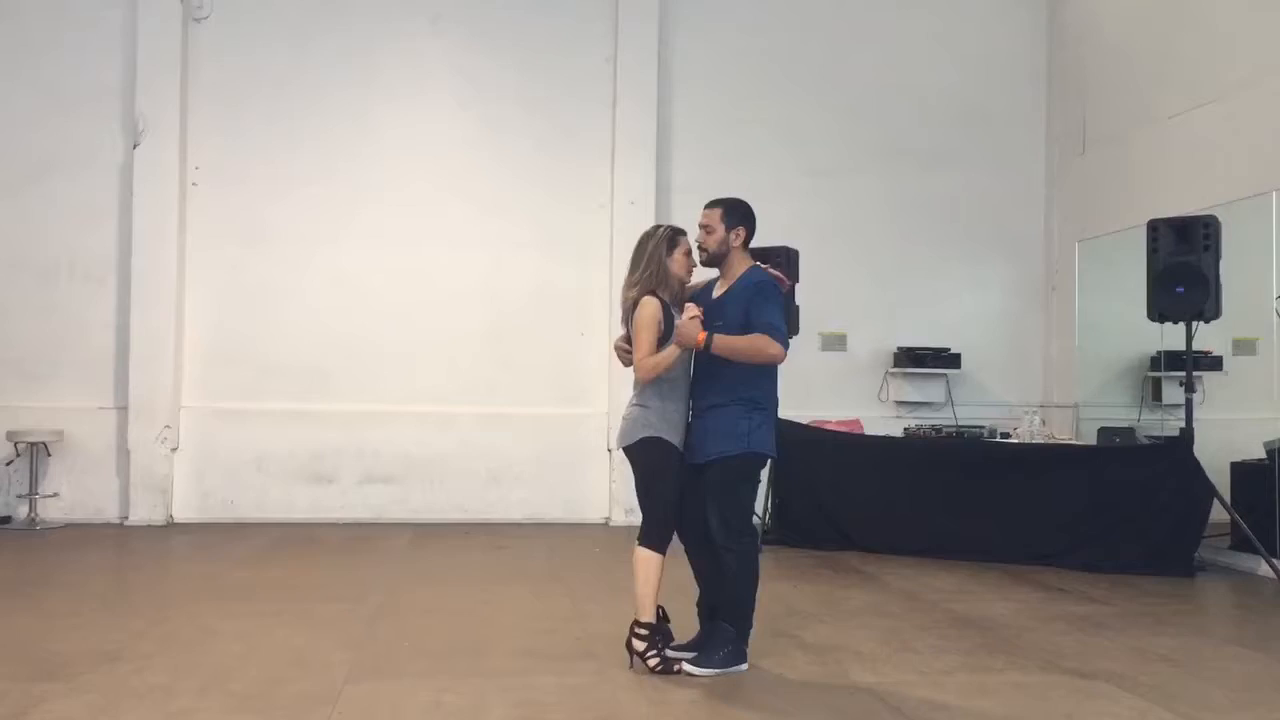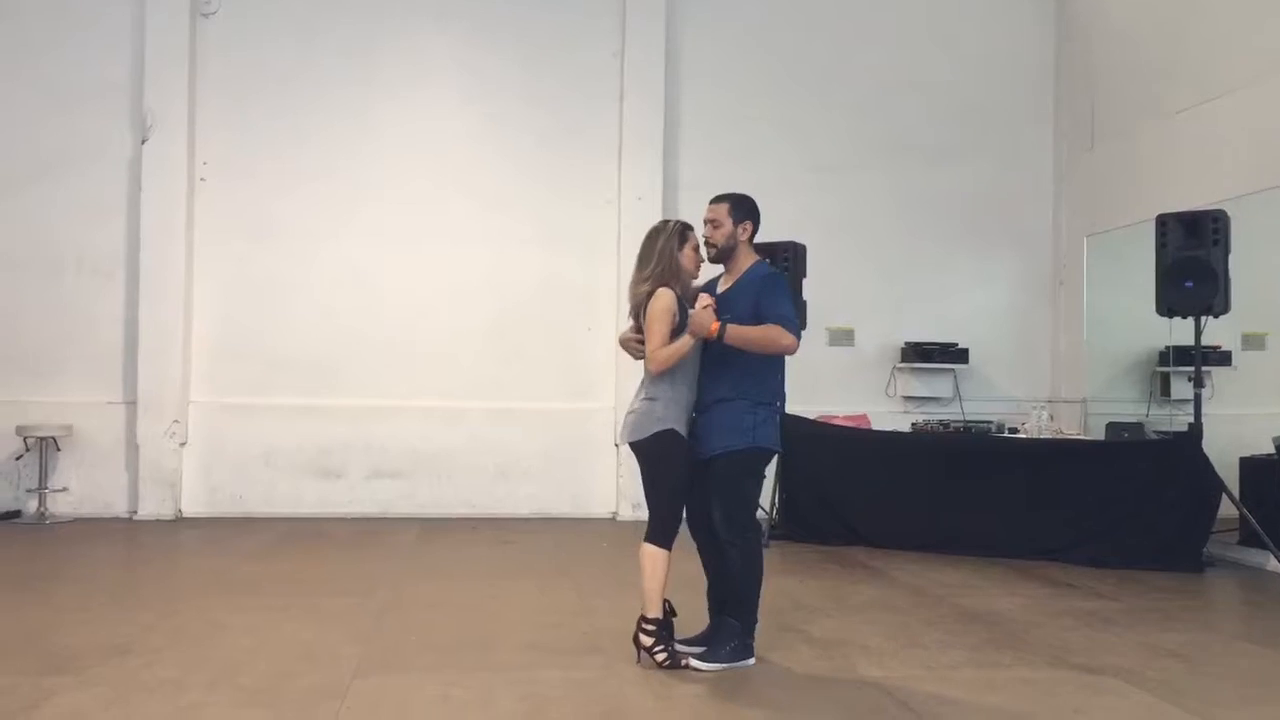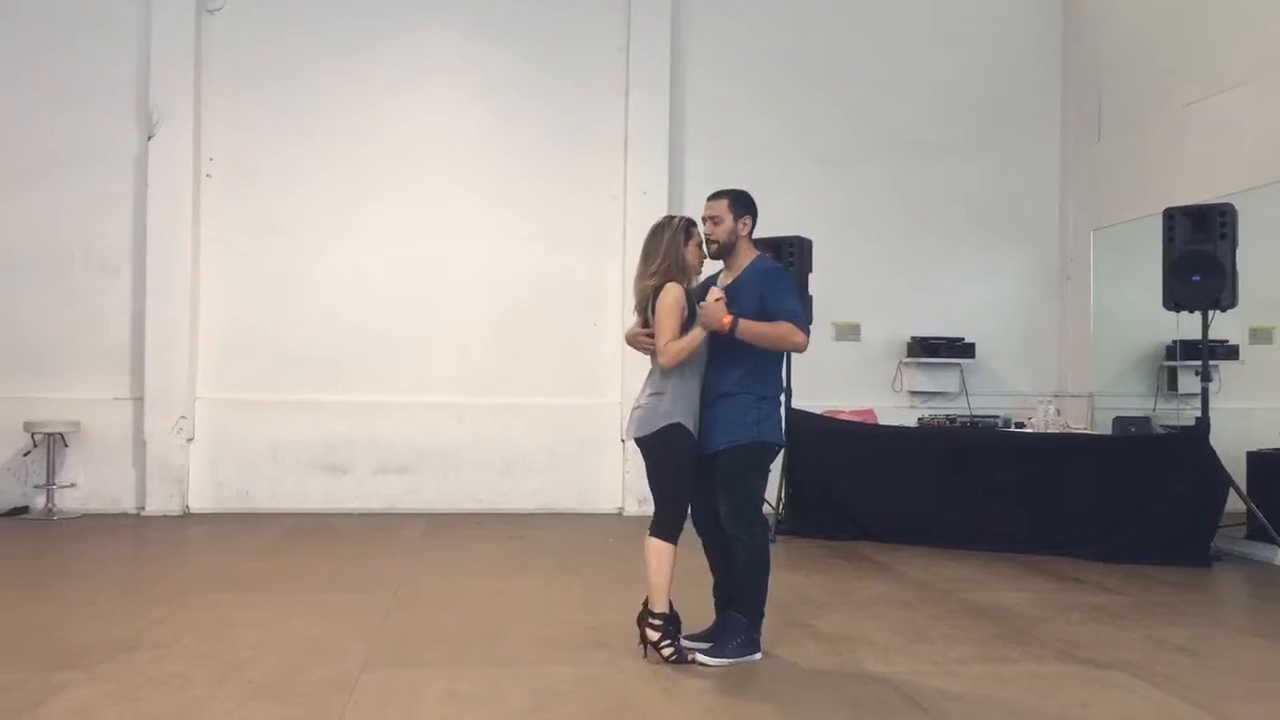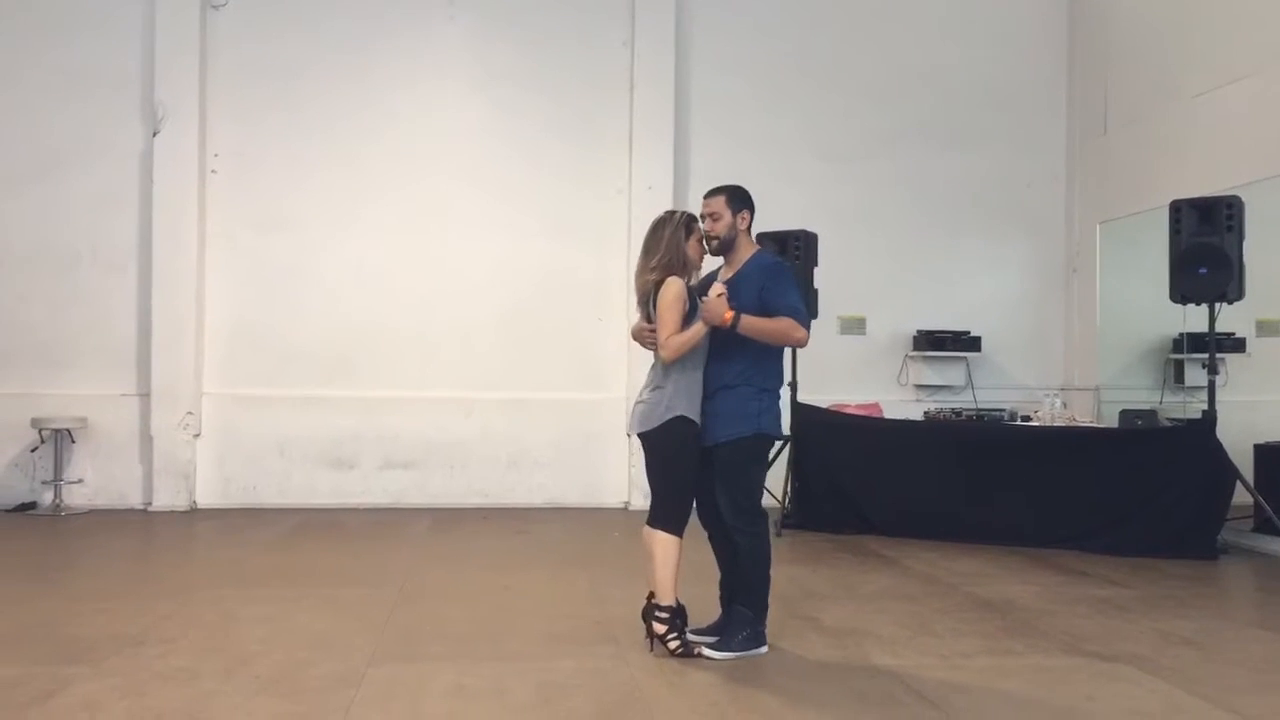
dt=0.2s
person 1, frame 1
left shoulder: (760, 288)
right shoulder: (707, 293)
left elbow: (774, 348)
right elbow: (669, 335)
left wrist: (703, 339)
right wrist: (631, 345)
left hip: (740, 435)
right hip: (703, 432)
left knee: (732, 534)
right knee: (692, 525)
left ankle: (732, 644)
right ankle: (711, 628)
person 1, frame 2
left shoulder: (767, 282)
right shoulder: (710, 289)
left elbow: (786, 339)
left wrist: (717, 328)
right wrist: (633, 338)
left hip: (744, 430)
right hip: (707, 428)
left knee: (735, 529)
right knee: (703, 524)
left ankle: (739, 639)
right ankle: (720, 624)
person 1, frame 3
left shoulder: (770, 276)
right shoulder: (710, 286)
left elbow: (796, 337)
left wrist: (728, 323)
right wrist: (638, 334)
left hip: (747, 425)
right hip: (709, 424)
left knee: (741, 525)
right knee: (708, 521)
left ankle: (746, 634)
right ankle: (726, 621)
person 1, frame 4
left shoulder: (770, 270)
right shoulder: (710, 281)
left elbow: (797, 332)
left wrist: (730, 318)
right wrist: (644, 329)
left hip: (746, 417)
right hip: (709, 416)
left knee: (742, 516)
right knee: (713, 516)
left ankle: (751, 627)
right ankle: (733, 615)
person 2, frame 1
left shoulder: (675, 300)
right shoulder: (650, 303)
right elbow: (643, 370)
right wrist: (682, 340)
left hip: (666, 430)
right hip: (652, 431)
left knee: (659, 526)
right knee: (658, 528)
left ankle: (649, 617)
right ankle: (644, 633)
person 2, frame 2
left shoulder: (677, 296)
right shoulder: (664, 296)
right elbow: (655, 361)
right wrist: (696, 331)
left hip: (663, 423)
right hip: (660, 425)
left knee: (663, 521)
right knee: (665, 523)
left ankle: (655, 610)
right ankle: (652, 628)
person 2, frame 3
left shoulder: (677, 293)
right shoulder: (673, 291)
right elbow: (667, 355)
right wrist: (707, 324)
left hip: (662, 418)
right hip: (667, 420)
left knee: (666, 515)
right knee: (670, 518)
left ankle: (655, 608)
right ankle: (658, 623)
person 2, frame 4
left shoulder: (674, 287)
right shoulder: (674, 285)
right elbow: (668, 348)
right wrist: (709, 319)
left hip: (662, 412)
right hip: (671, 414)
left knee: (662, 508)
right knee: (674, 512)
left ankle: (658, 602)
right ankle: (664, 616)
